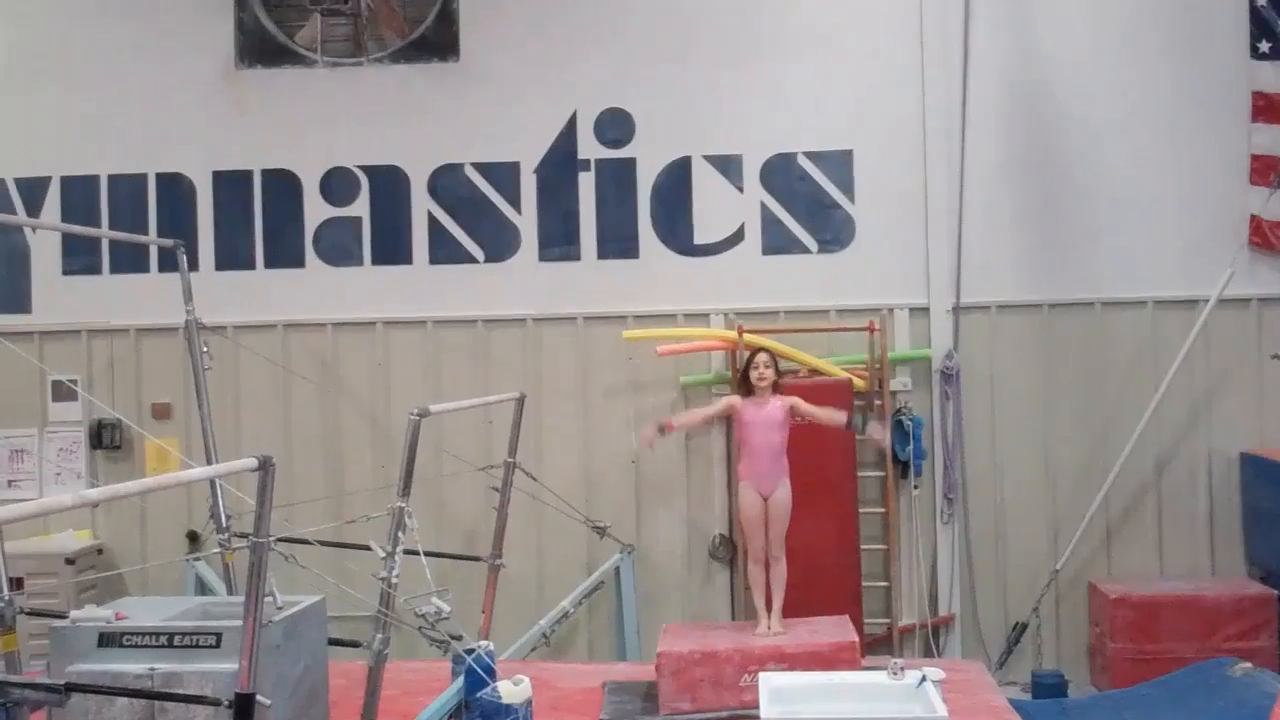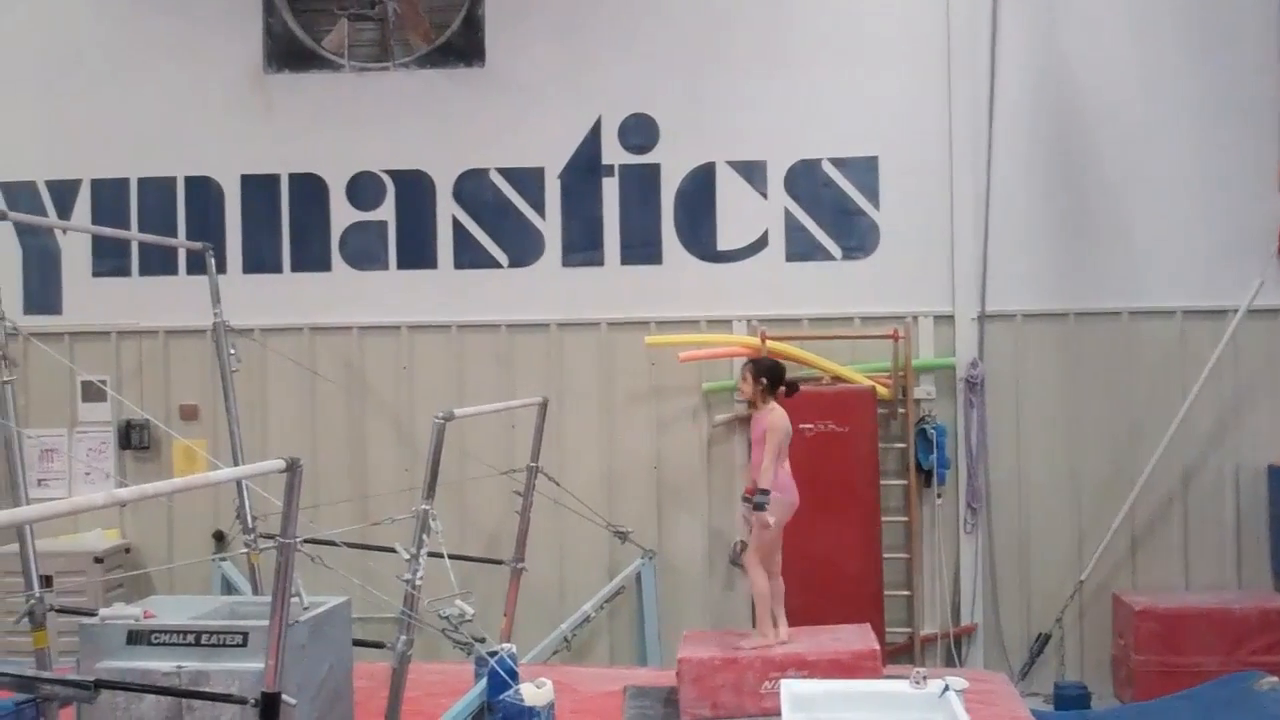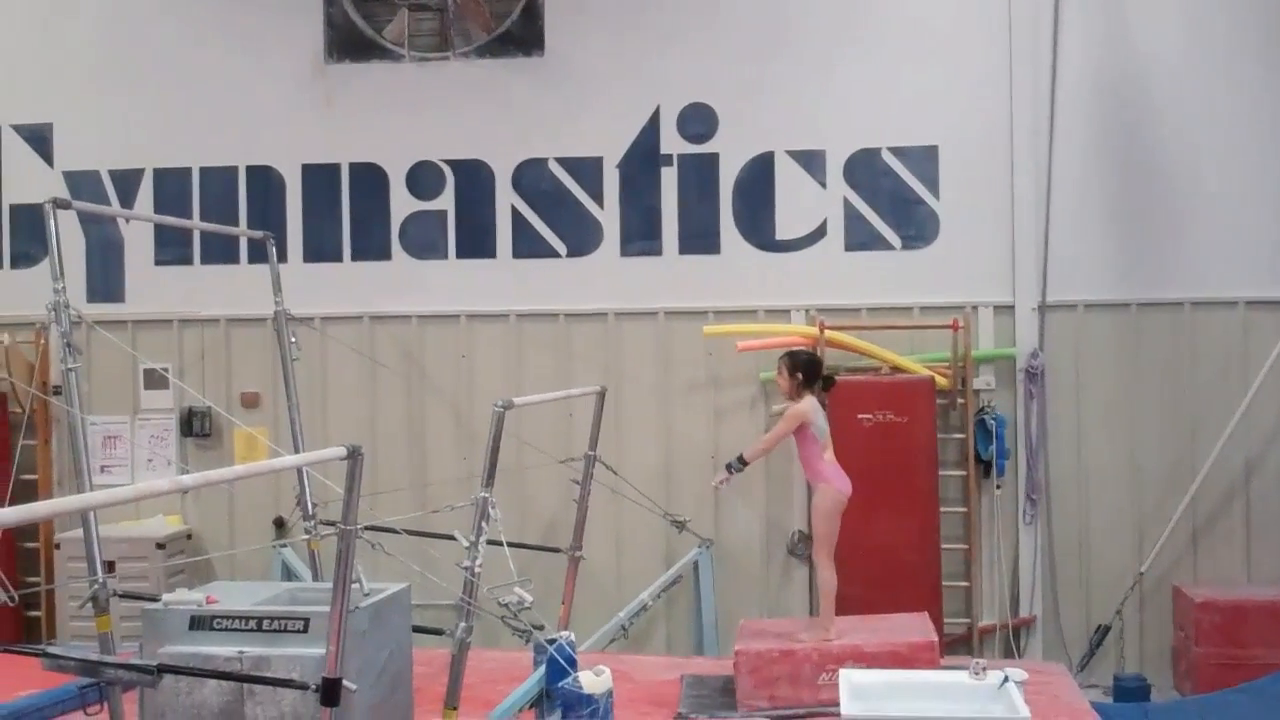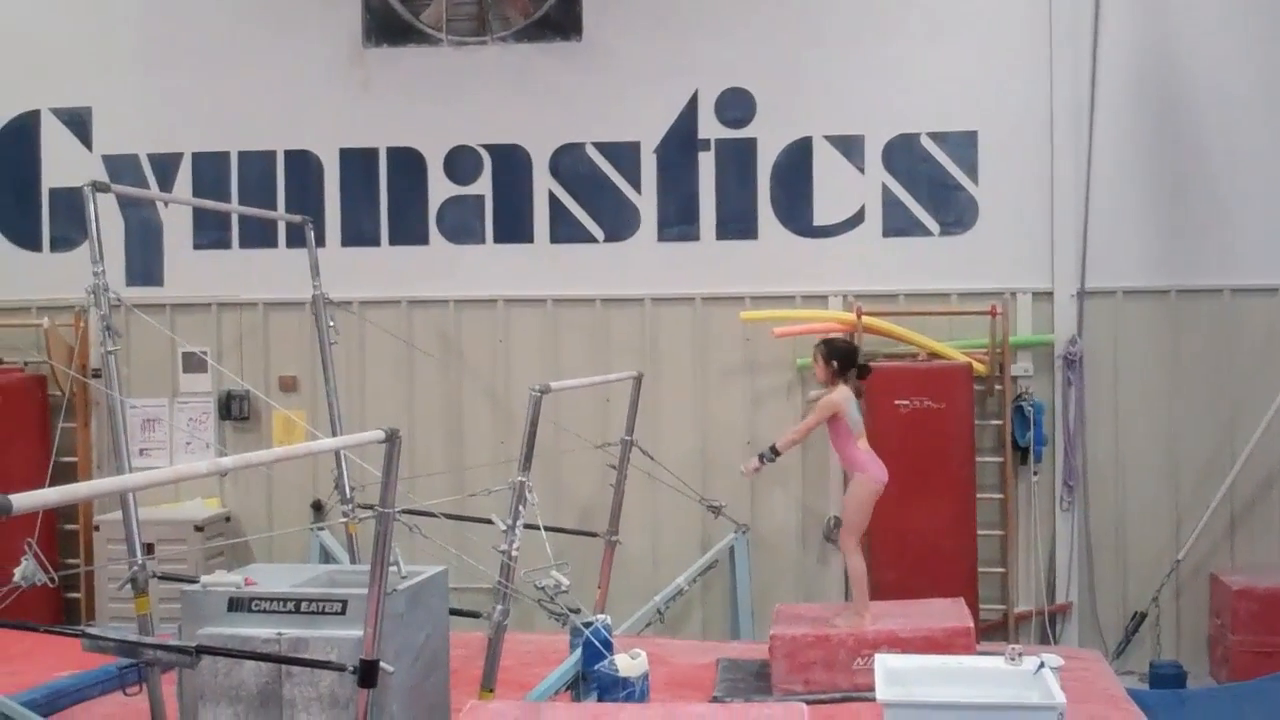
dt=1s
person 1, frame 1
left shoulder: (786, 404)
right shoulder: (736, 403)
left elbow: (821, 413)
right elbow: (700, 414)
left wrist: (856, 424)
right wrist: (665, 427)
left hip: (779, 482)
right hip: (749, 483)
left knee: (776, 552)
right knee: (755, 553)
left ankle: (776, 616)
right ankle: (761, 617)
person 1, frame 2
left shoulder: (775, 416)
right shoulder: (758, 415)
left elbow: (769, 463)
left wrist: (762, 504)
right wrist: (749, 499)
left hip: (778, 495)
right hip: (766, 495)
left knee: (752, 561)
right knee: (770, 565)
left ankle: (765, 631)
right ankle: (780, 627)
person 1, frame 3
left shoulder: (800, 409)
right shoulder: (807, 405)
left elbow: (766, 444)
right elbow: (770, 443)
left wrist: (731, 468)
right wrist: (737, 467)
left hip: (828, 485)
right hip: (827, 484)
left knee: (822, 557)
right knee: (821, 557)
left ankle: (825, 626)
right ankle: (824, 623)
person 1, frame 4
left shoulder: (834, 398)
right shoulder: (841, 394)
left elbow: (799, 434)
right elbow: (804, 430)
left wrist: (762, 458)
right wrist: (767, 456)
left hip: (865, 474)
right hip: (865, 473)
left knee: (849, 542)
right knee: (849, 541)
left ankle: (859, 614)
right ankle: (858, 610)
